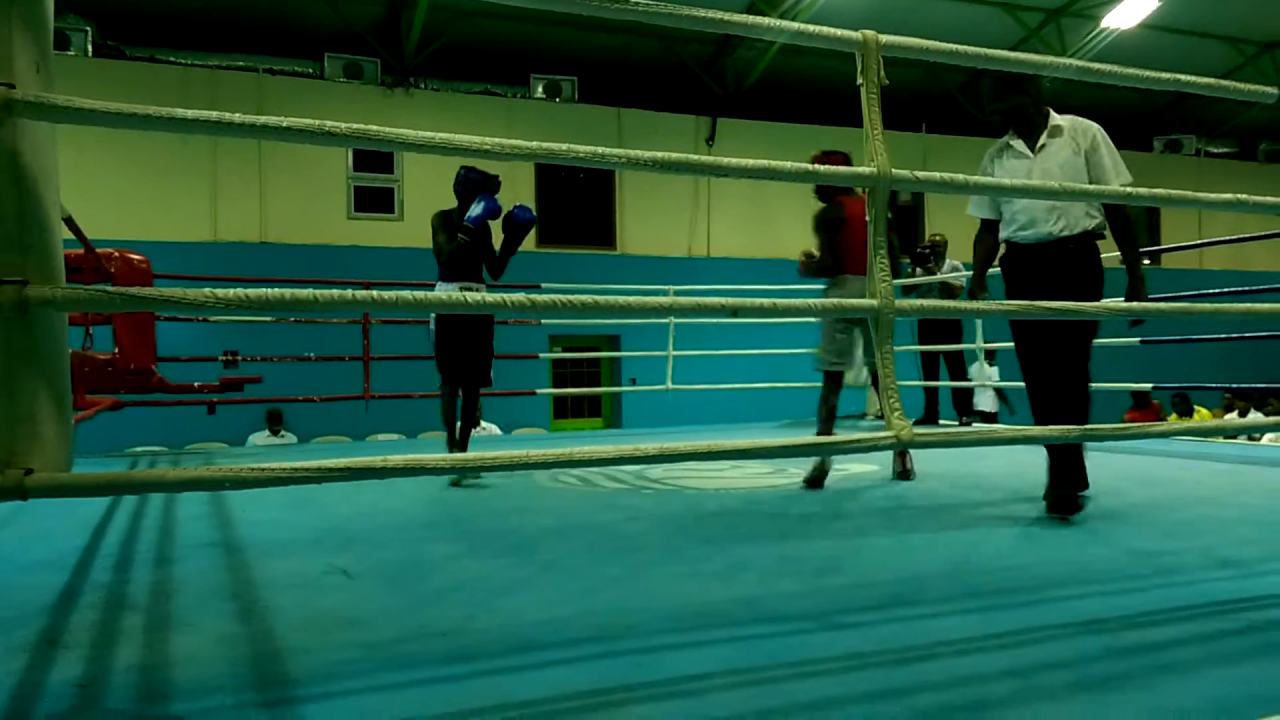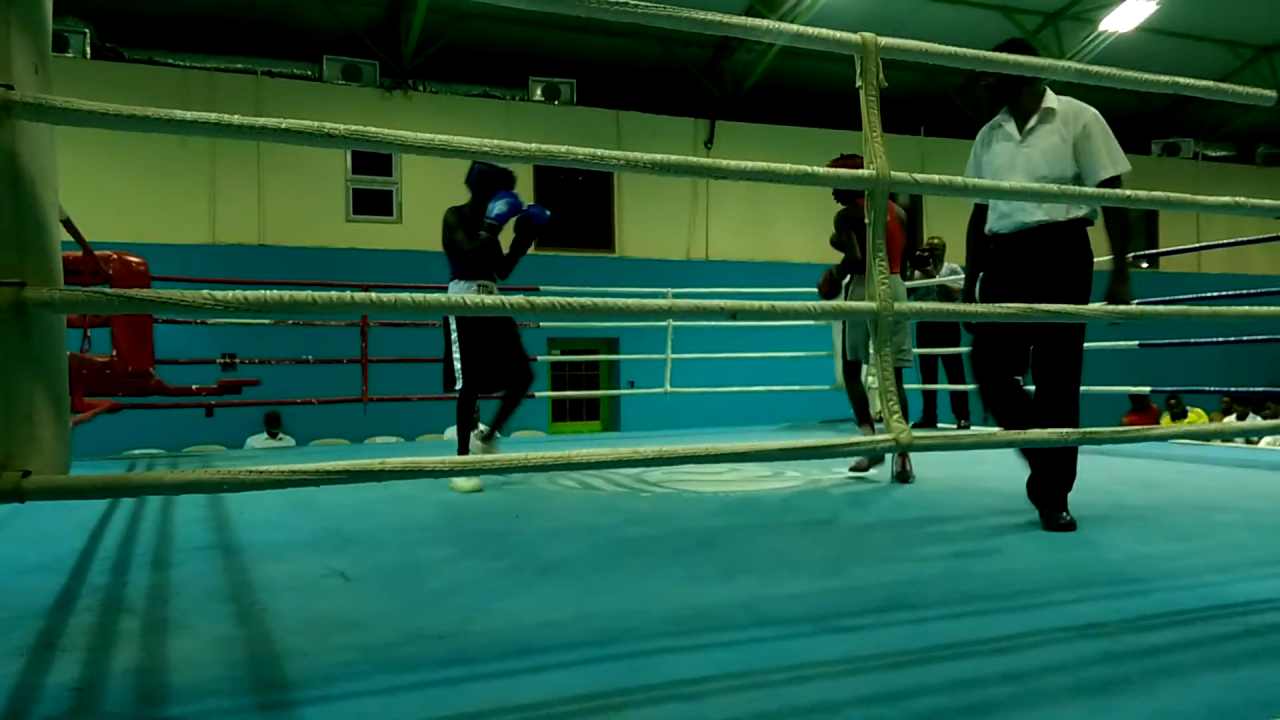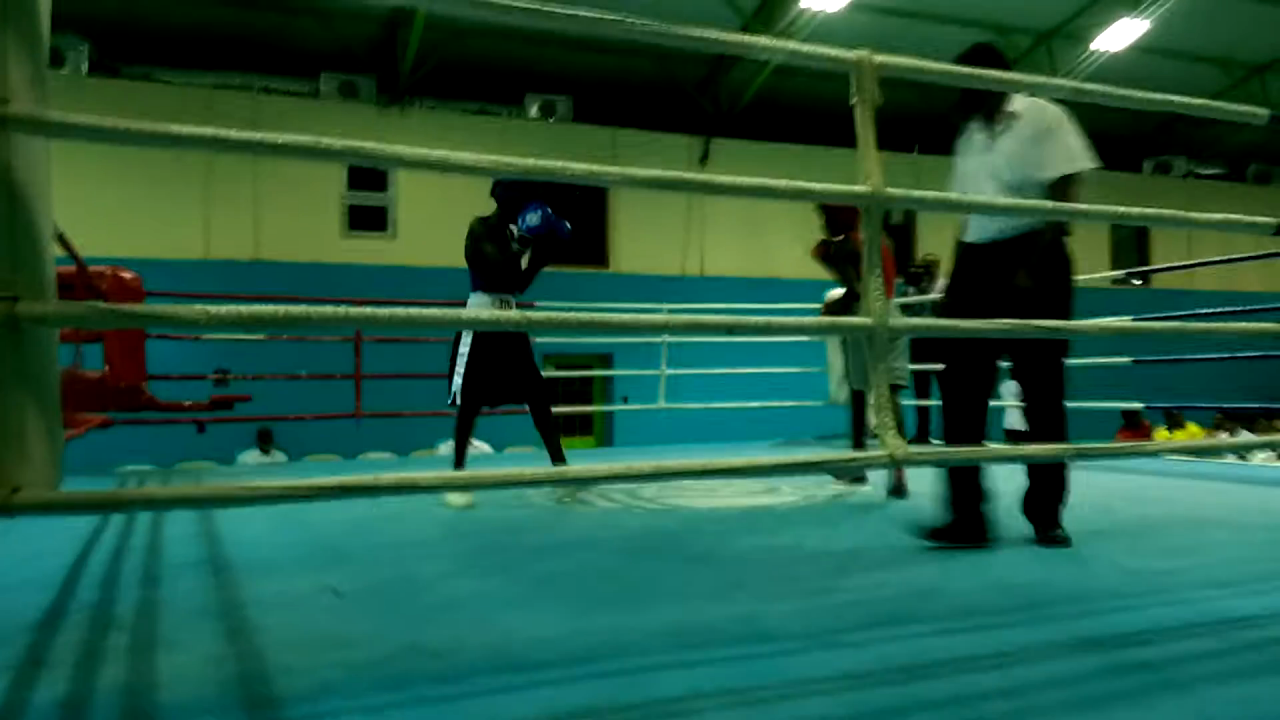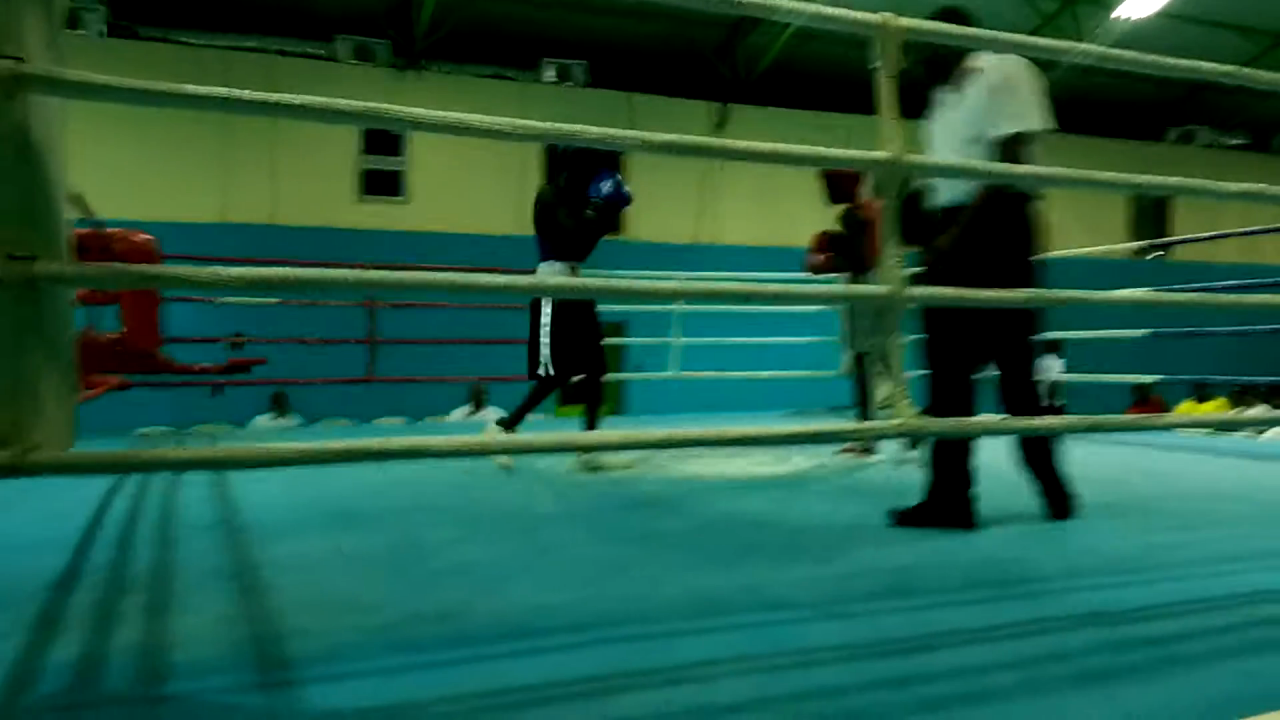
dt=0.3s
person 1, frame 1
left shoulder: (1084, 134)
right shoulder: (995, 157)
left elbow: (1116, 207)
right elbow: (988, 227)
left wrist: (1136, 276)
right wrist: (977, 280)
left hip: (1074, 259)
right hip: (1022, 267)
left knee: (1067, 367)
right knee: (1040, 375)
left ankle: (1064, 482)
right ankle: (1070, 473)
person 1, frame 2
left shoulder: (1078, 118)
right shoulder: (988, 136)
left elbow: (1111, 197)
left wrist: (1119, 272)
right wrist: (969, 282)
left hip: (1059, 252)
right hip: (1003, 258)
left knee: (1055, 373)
right knee: (991, 370)
left ankle: (1053, 492)
right ankle: (1047, 461)
person 1, frame 3
left shoulder: (1044, 118)
right shoulder: (968, 139)
left elbow: (1061, 198)
left wrist: (1031, 269)
right wrist: (954, 285)
left hip: (1036, 263)
right hip: (981, 267)
left knee: (1040, 392)
right knee: (963, 386)
left ankle: (1046, 510)
right ankle: (967, 511)
person 1, frame 4
left shoulder: (1005, 72)
right shoulder: (939, 98)
left elbow: (1009, 163)
left wrist: (957, 233)
right wrist: (934, 240)
left hip: (995, 226)
right hip: (950, 235)
left knee: (1011, 361)
right knee: (947, 364)
left ankle: (1049, 476)
right ankle: (949, 496)
person 2, frame 1
left shoulder: (828, 215)
left elbow: (826, 267)
right elbow: (895, 268)
left wrist: (808, 266)
left hip: (843, 292)
left knee: (832, 378)
right knee: (880, 376)
left ankle: (823, 451)
right ankle: (901, 455)
person 2, frame 2
left shoulder: (848, 214)
right shoulder: (897, 212)
left elbow: (854, 258)
left wrist: (834, 275)
left hip: (863, 290)
right hip: (895, 288)
left knee: (852, 369)
right knee: (894, 375)
left ankle: (870, 438)
right ankle: (902, 456)
person 2, frame 3
left shoulder: (844, 247)
right shoulder: (884, 241)
left elbow: (854, 293)
left wrist: (832, 309)
right hip: (890, 317)
left knee: (859, 394)
right knee: (890, 394)
right ankle: (897, 468)
person 2, frame 4
left shoulder: (852, 215)
right shoulder: (876, 207)
left elbow: (863, 261)
left wrist: (827, 265)
right wrist: (837, 248)
left hip: (867, 285)
left knee: (862, 358)
right knee: (885, 356)
person 3, frame 1
left shoulder: (483, 227)
right shoulder: (442, 219)
left elbow: (496, 271)
right elbow: (448, 257)
left wrist: (512, 239)
right wrist: (470, 228)
left knee: (473, 384)
right knee: (452, 381)
left ankle: (461, 451)
right ankle: (452, 455)
person 3, frame 2
left shoulder: (489, 218)
right shoulder: (454, 216)
left elbow: (502, 271)
right elbow: (468, 256)
left wrist: (524, 239)
right wrist: (492, 225)
left knee: (522, 374)
right knee: (471, 383)
left ankle: (489, 435)
person 3, frame 3
left shoulder: (510, 233)
right shoulder: (480, 228)
right elbow: (498, 268)
left wrist: (543, 252)
right wrist: (525, 239)
left knee: (538, 396)
right knee: (470, 403)
person 3, frame 4
left shoulder: (574, 199)
right shoulder: (549, 195)
right elbow: (573, 237)
left wrist: (606, 217)
right wrist: (596, 205)
left knee: (594, 369)
right knee: (555, 375)
right ankle: (505, 427)
person 4, frame 1
left shoulder: (954, 266)
right shoulder: (919, 268)
left elbow: (956, 291)
right elbow: (905, 291)
left wrist: (935, 273)
right wrist: (913, 268)
left hip: (948, 322)
right hip: (926, 323)
left knee: (956, 370)
right knee: (929, 371)
left ankle: (964, 413)
right ankle: (930, 413)
person 4, frame 2
left shoulder: (953, 269)
right shoulder: (918, 271)
left elbow: (955, 294)
left wrist: (934, 276)
right wrist: (913, 270)
left hip: (946, 325)
right hip: (924, 326)
left knee: (955, 373)
right knee: (927, 374)
left ankle: (962, 417)
right ankle: (928, 416)
person 4, frame 3
left shoulder: (945, 286)
right shoulder: (911, 288)
right elbow: (900, 309)
left wrist: (927, 292)
right wrist: (906, 287)
left hip: (939, 340)
right hip: (918, 341)
right knee: (921, 389)
right ankle: (922, 431)
person 4, frame 4
left shoulder: (958, 257)
right shoulder: (930, 260)
left elbow: (960, 282)
right elbow: (916, 281)
left wrist: (941, 266)
right wrist: (926, 261)
left hip: (955, 312)
right hip: (934, 314)
left knee: (956, 361)
right knee: (936, 359)
left ankle: (962, 403)
right ankle: (937, 403)
